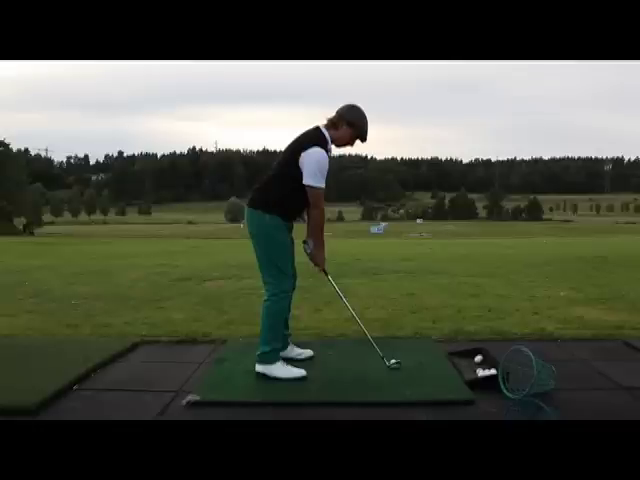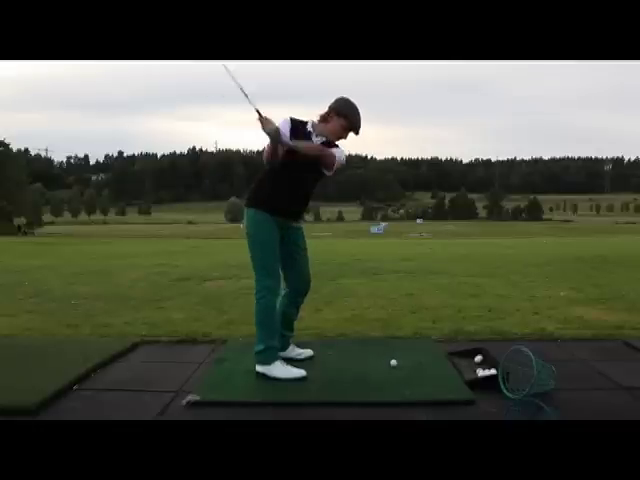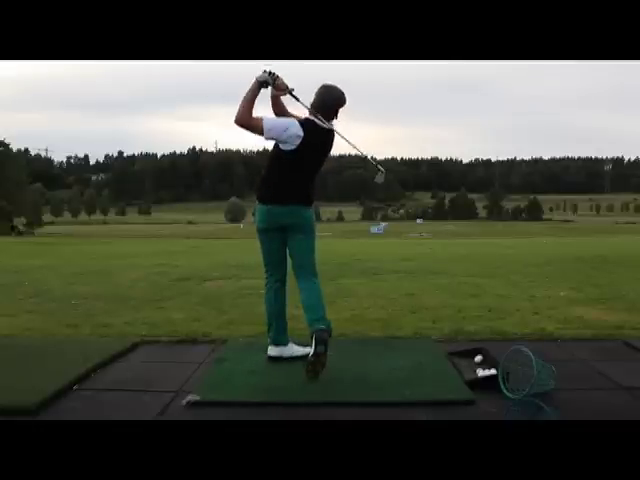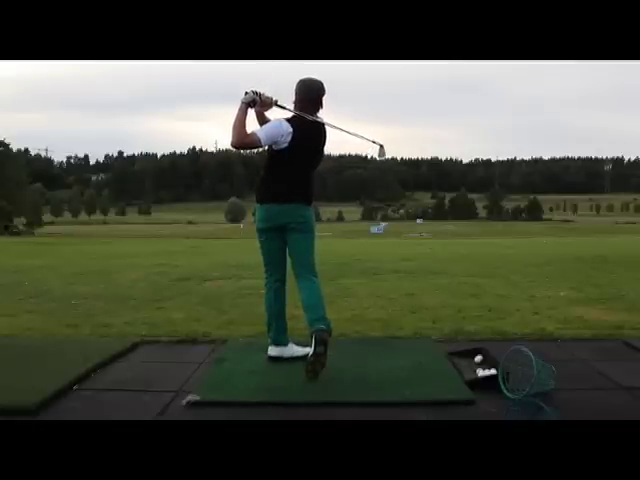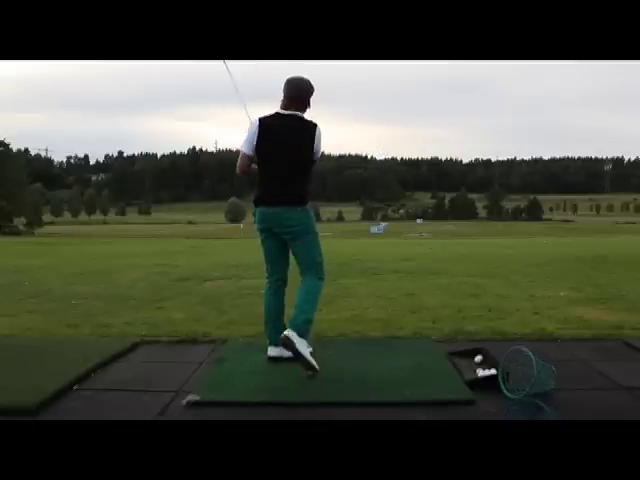
dt=1s
person 1, frame 1
left shoulder: (316, 141)
right shoulder: (317, 151)
left elbow: (311, 201)
right elbow: (317, 206)
left wrist: (310, 238)
right wrist: (319, 248)
left hip: (275, 216)
right hip: (267, 217)
left knee: (287, 282)
right knee: (279, 286)
left ankle: (281, 344)
right ankle: (267, 359)
person 1, frame 2
left shoulder: (335, 154)
right shoulder: (291, 125)
left elbow: (317, 152)
right elbow: (270, 157)
left wrist: (285, 142)
right wrist: (273, 137)
left hip: (291, 221)
right hip: (262, 214)
left knee: (300, 284)
right knee: (269, 285)
left ankle: (281, 344)
right ankle: (266, 358)
person 1, frame 3
left shoulder: (296, 130)
right shoulder: (328, 135)
left elbow: (242, 119)
left wrist: (258, 84)
right wrist: (276, 94)
left hip: (269, 210)
right hip: (300, 212)
left knee: (275, 279)
right knee: (307, 276)
left ankle: (278, 342)
right ankle: (319, 329)
person 1, frame 4
left shoulder: (285, 127)
right shoulder: (319, 131)
left elbow: (239, 142)
left wrist: (245, 106)
right wrist: (262, 114)
left hip: (269, 210)
right hip: (300, 210)
left knee: (274, 278)
right knee: (306, 275)
left ankle: (278, 343)
right ankle: (319, 328)
person 1, frame 5
left shoulder: (261, 126)
right shoulder: (312, 130)
left elbow: (242, 168)
left hip: (265, 211)
right hip: (295, 211)
left knee: (275, 278)
right knee: (313, 273)
left ankle: (276, 342)
right ankle: (296, 332)
